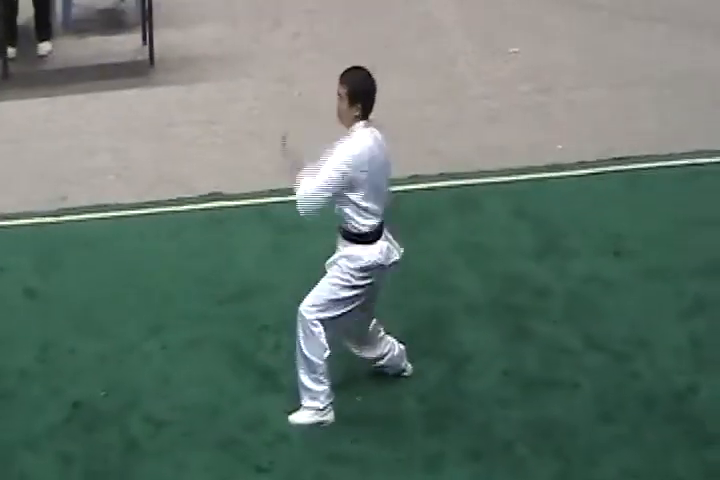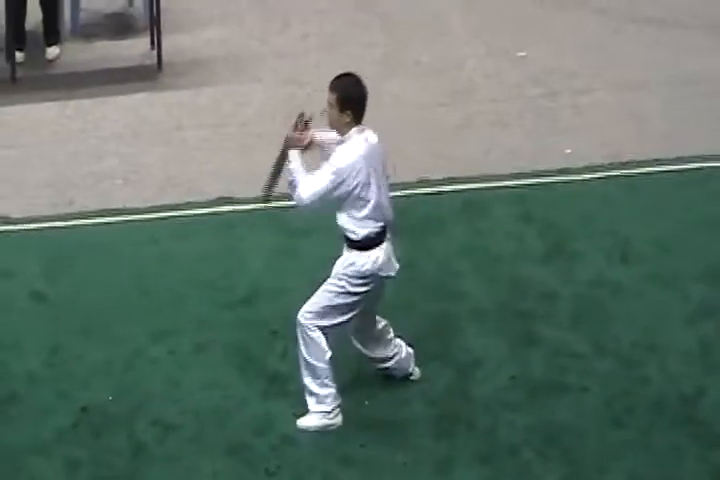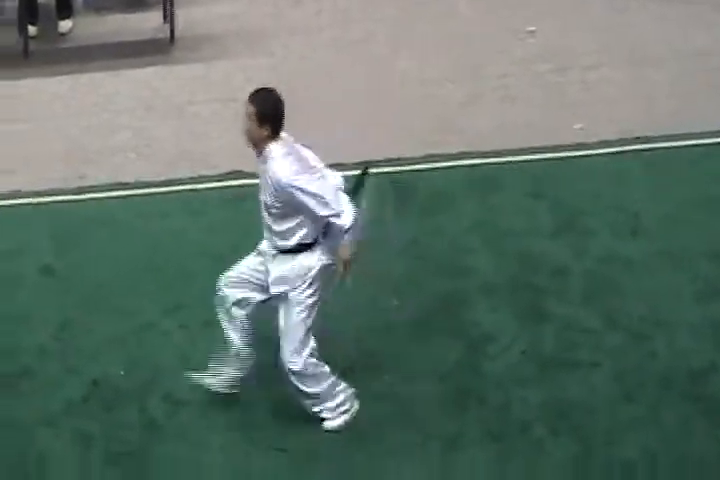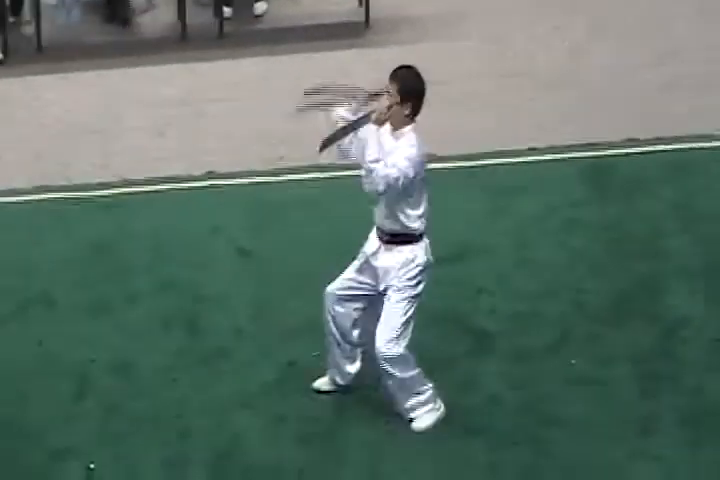
dt=0.5s
person 1, frame 1
left shoulder: (350, 150)
right shoulder: (374, 141)
left elbow: (309, 201)
left wrist: (306, 177)
left hip: (359, 254)
right hip: (373, 246)
left knee: (311, 316)
right knee: (354, 322)
left ankle: (318, 406)
right ankle: (395, 360)
person 1, frame 2
left shoulder: (348, 159)
right shoulder: (367, 139)
left elbow: (304, 195)
right elbow: (336, 142)
left wrist: (294, 154)
right wrist: (314, 139)
left hip: (362, 258)
right hip: (374, 250)
left knee: (310, 320)
right knee: (361, 320)
left ankle: (324, 409)
right ankle: (403, 363)
person 1, frame 3
left shoulder: (284, 172)
right shoulder: (276, 151)
left elbow: (336, 205)
right elbow: (330, 180)
left wrist: (346, 245)
left hip: (300, 264)
right hip: (274, 251)
left knee: (295, 357)
right knee: (230, 289)
left ankle: (339, 404)
right ankle: (228, 373)
person 1, frame 4
left shoulder: (408, 151)
right shoulder: (385, 133)
left elbow: (376, 182)
right elbow: (348, 146)
left wrist: (373, 130)
right wrist: (352, 124)
left hip: (404, 256)
right hip: (380, 244)
left knee: (388, 346)
right knee: (338, 297)
left ankle: (426, 405)
right ankle: (341, 375)
